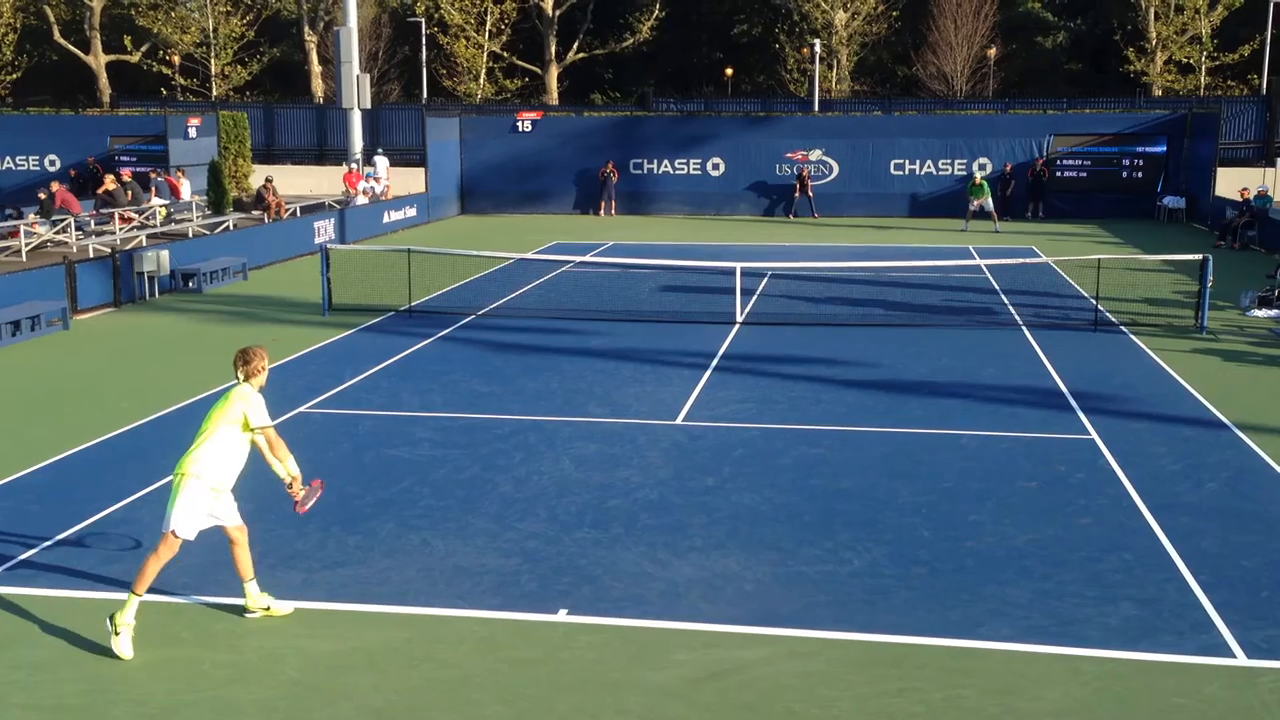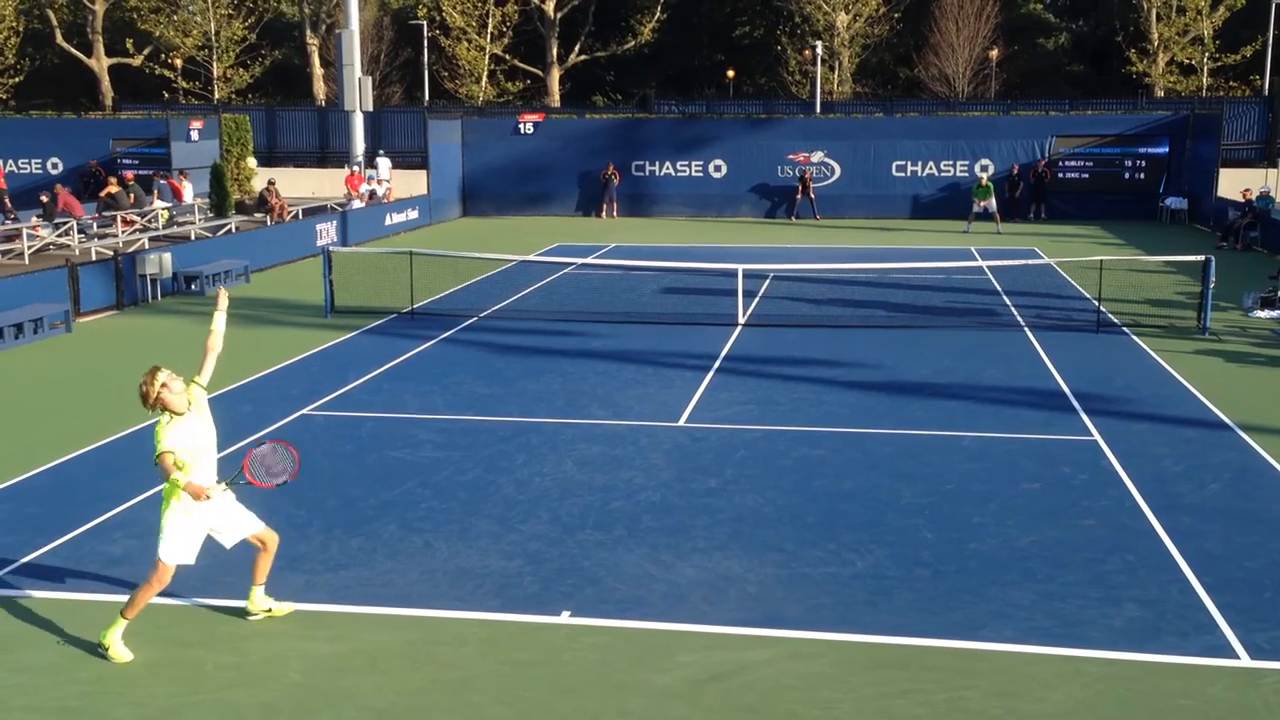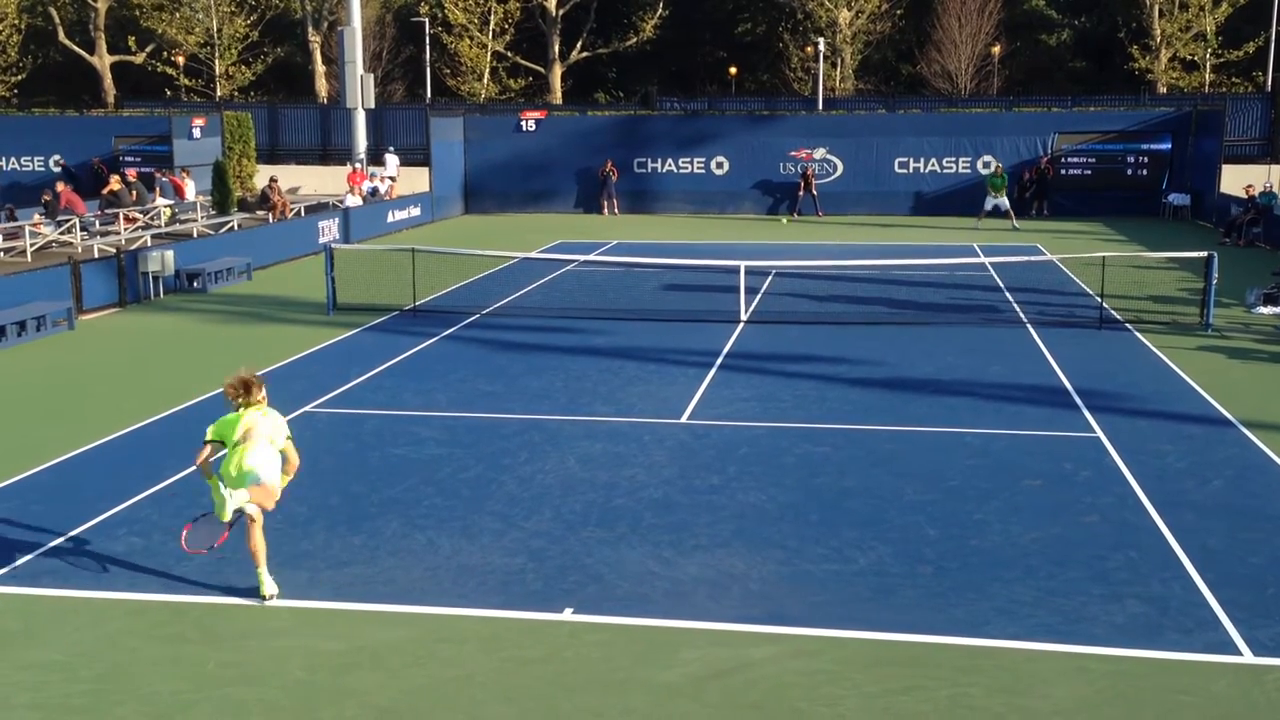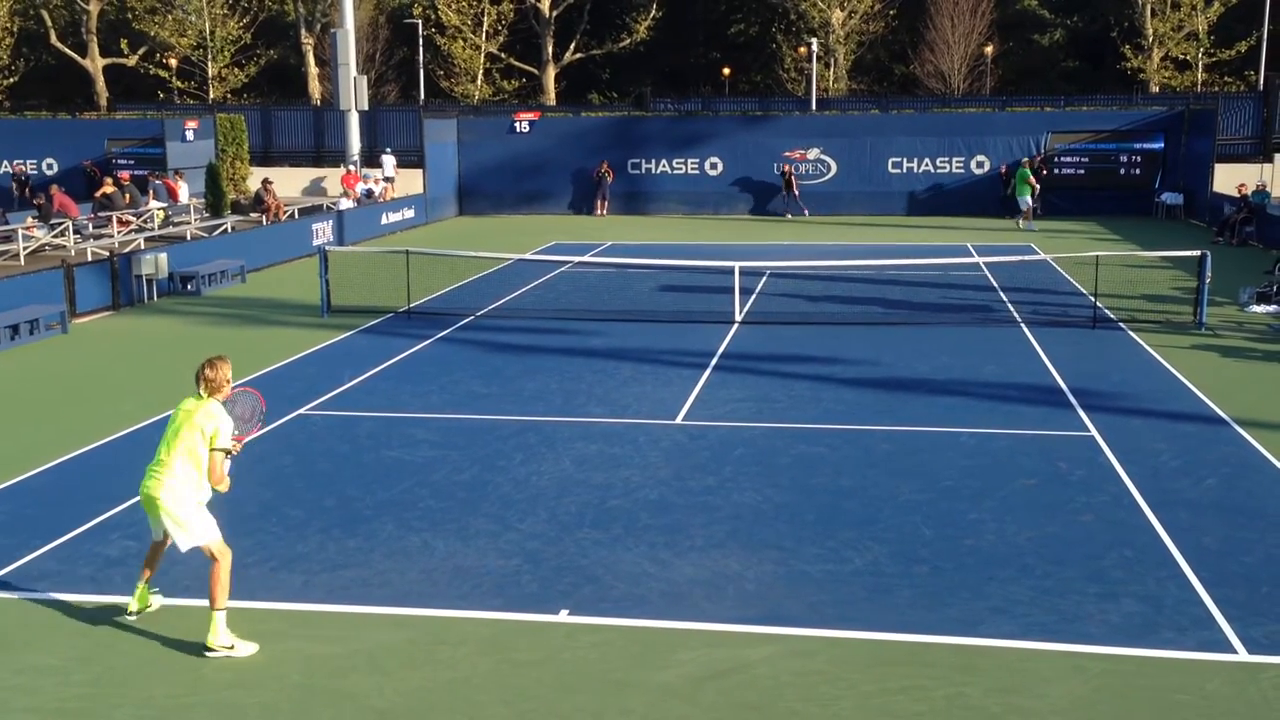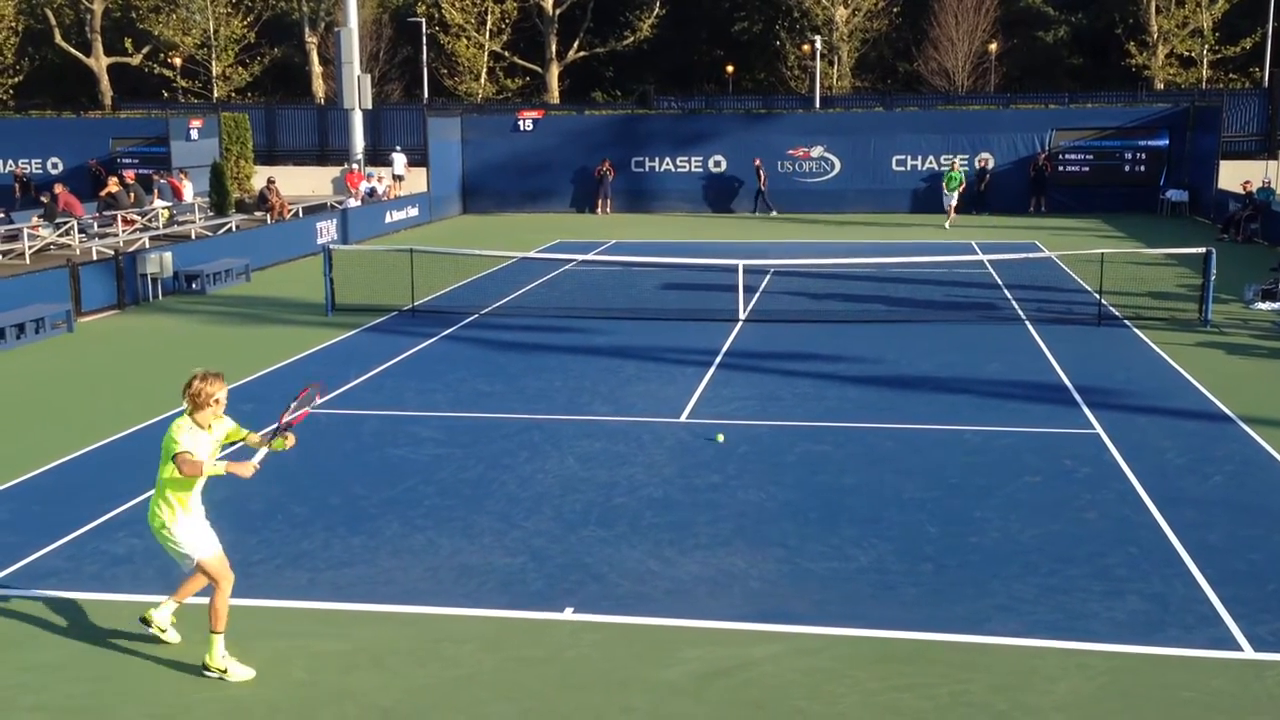
dt=1s
person 1, frame 1
left shoulder: (241, 397)
right shoulder: (249, 397)
left elbow: (263, 445)
right elbow: (275, 441)
left wrist: (288, 479)
right wrist: (296, 473)
left hip: (215, 483)
right hip: (197, 479)
left knee: (239, 533)
right knee: (168, 546)
left ankle: (255, 600)
right ankle: (124, 618)
person 1, frame 2
left shoulder: (195, 396)
right shoulder: (166, 430)
left elbow: (212, 351)
right elbow: (167, 466)
left wrist: (220, 311)
right wrist: (186, 485)
left hip: (215, 497)
right hip: (184, 506)
left knee: (269, 539)
right knee: (160, 577)
left ankle: (258, 602)
right ankle: (112, 636)
person 1, frame 3
left shoulder: (223, 423)
right shoulder: (272, 417)
left elbow: (202, 460)
right elbow: (292, 463)
left wrist: (216, 485)
right wrist: (277, 487)
left hip: (235, 467)
right hip: (262, 458)
left knee: (254, 520)
right knee: (266, 500)
left ankle: (265, 582)
right ankle: (235, 497)
person 1, frame 4
left shoulder: (185, 405)
right shoulder: (221, 419)
right elbow: (215, 477)
left wrist: (222, 449)
right wrist: (222, 484)
left hip: (151, 487)
right hip: (178, 496)
left knee: (160, 540)
right knee: (222, 556)
left ankle: (139, 602)
right ankle: (218, 636)
person 1, frame 5
left shoulder: (219, 423)
right shoulder: (180, 432)
left elbow: (254, 441)
right elbow: (188, 468)
left wrist: (281, 440)
right wrist: (229, 467)
left hip: (190, 512)
right hip: (173, 519)
left knee: (210, 569)
right knee: (224, 578)
left ankle: (160, 616)
right ankle: (217, 658)
